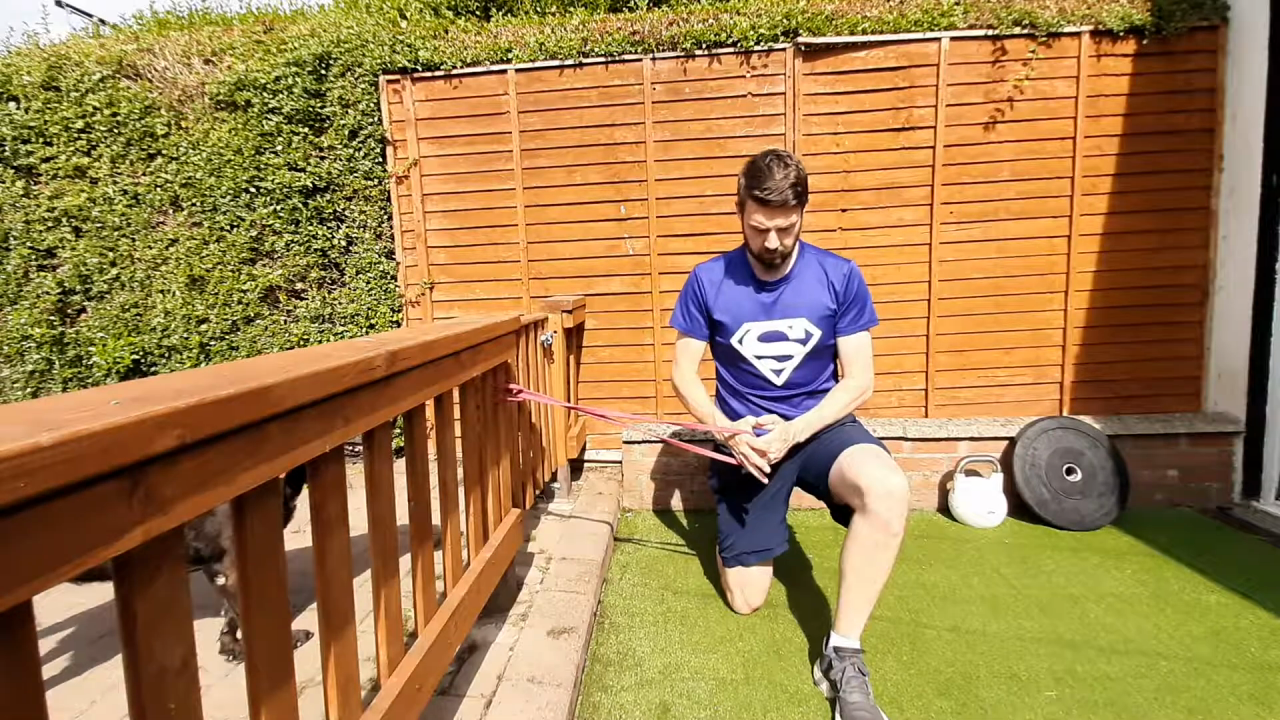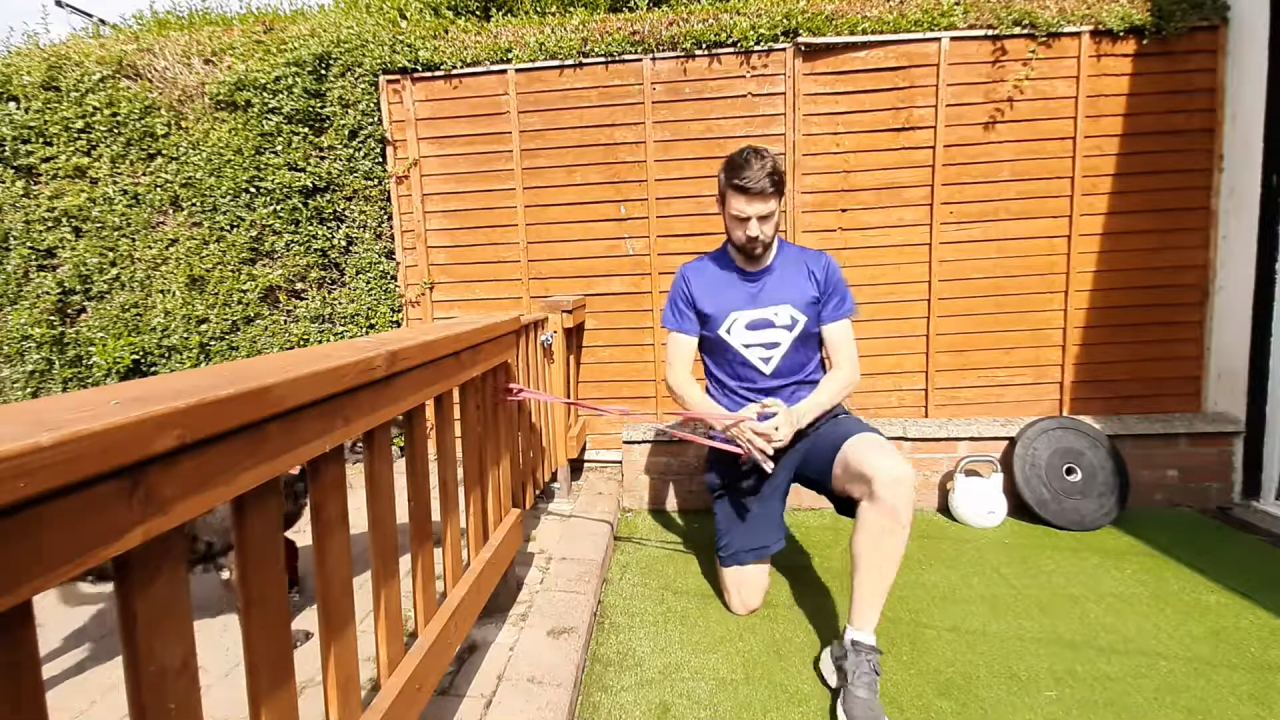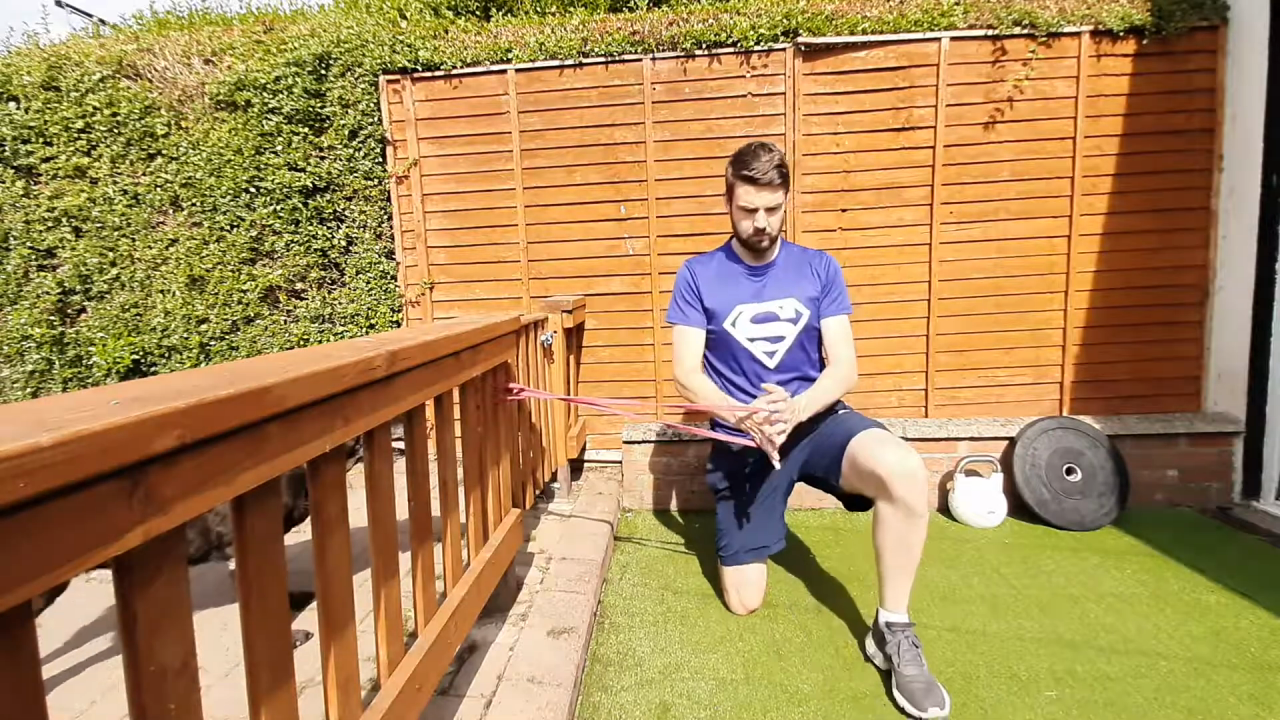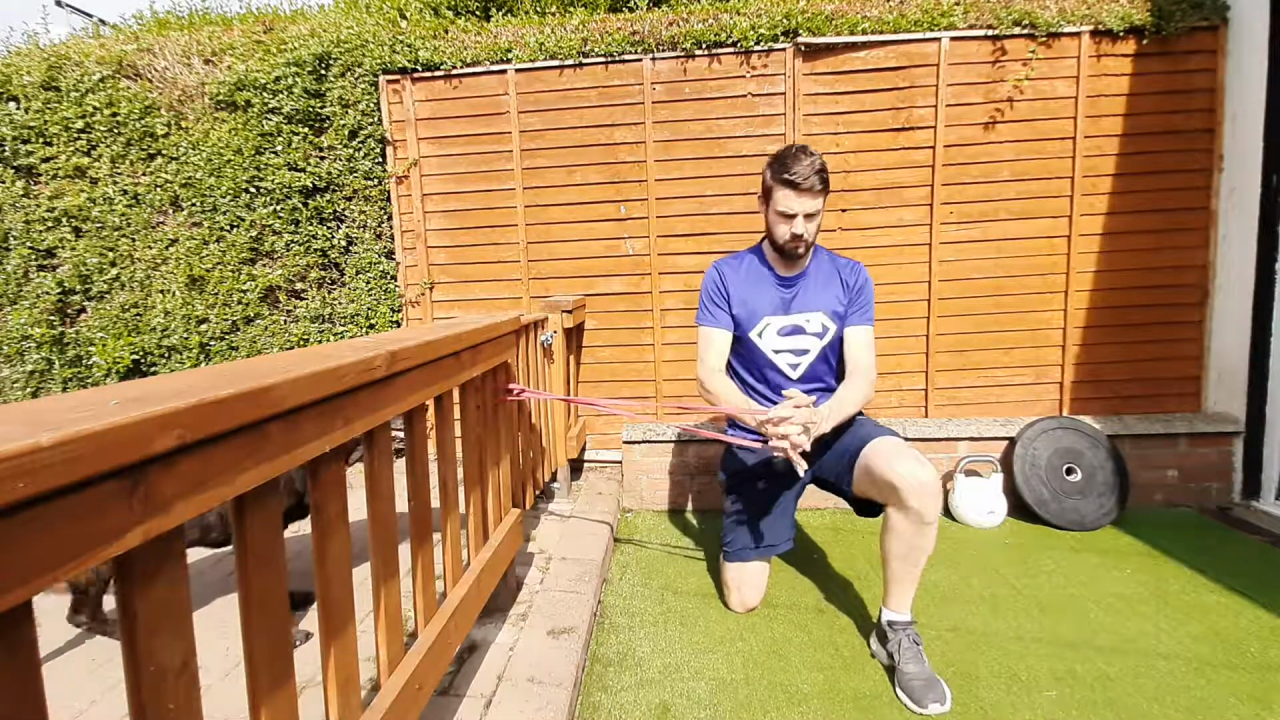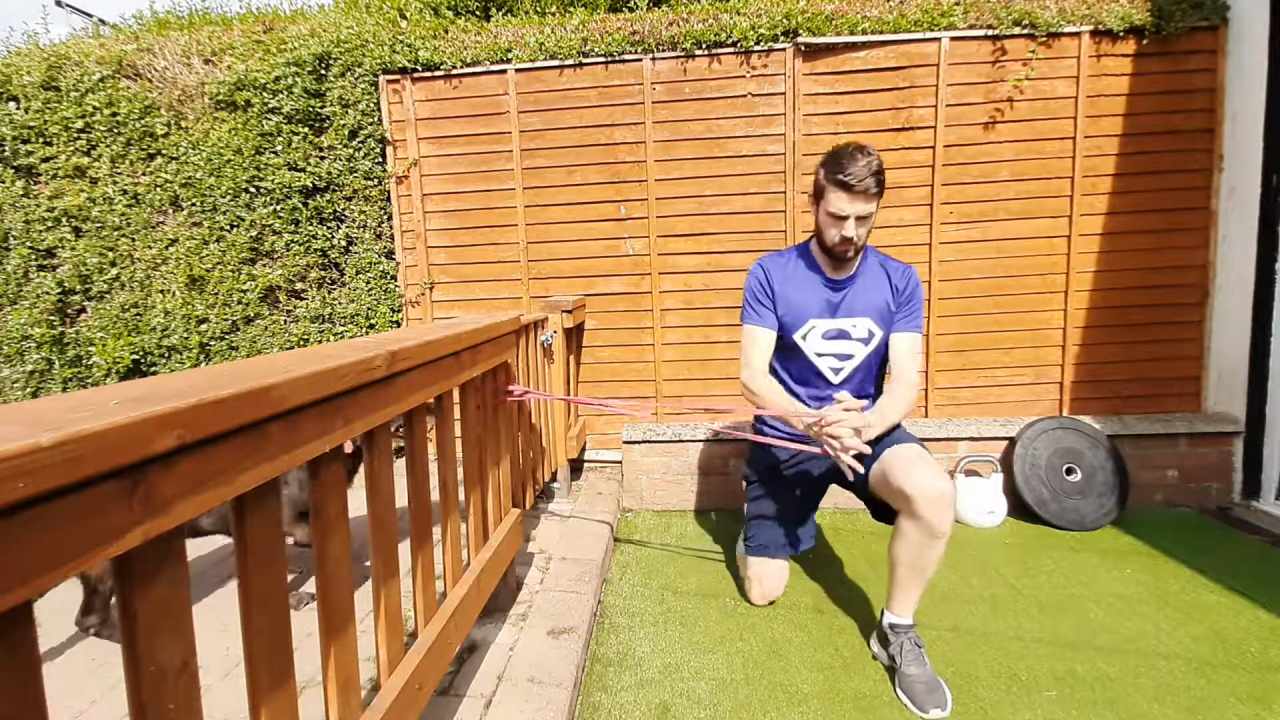
dt=0.2s
person 1, frame 1
left shoulder: (840, 277)
right shoulder: (708, 281)
left elbow: (859, 380)
right elbow: (683, 372)
left wrist: (794, 431)
right wrist: (726, 430)
left hip: (819, 426)
right hip: (745, 438)
left knee: (888, 489)
right knee: (746, 598)
left ankle: (842, 655)
right ankle: (735, 532)
person 1, frame 2
left shoulder: (819, 269)
right shoulder: (694, 279)
left elbow: (846, 369)
right elbow: (677, 374)
left wrist: (794, 418)
right wrist: (730, 423)
left hip: (814, 420)
right hip: (740, 436)
left knee: (894, 478)
right knee: (744, 600)
left ankle: (856, 649)
right ankle: (737, 526)
person 1, frame 3
left shoulder: (819, 269)
right shoulder: (698, 276)
left elbow: (844, 368)
right elbow: (685, 372)
left wrist: (795, 409)
right wrist: (742, 415)
left hip: (818, 419)
right hip: (741, 435)
left knee: (906, 475)
right knee: (743, 600)
left ankle: (894, 631)
right ankle: (739, 525)
person 1, frame 4
left shoulder: (849, 277)
right shoulder: (726, 277)
left elbow: (862, 377)
right elbow: (710, 375)
left wrist: (814, 421)
right wrist: (766, 421)
left hip: (834, 425)
right hip: (755, 440)
left knee: (920, 483)
right knee: (743, 598)
left ankle: (896, 629)
right ankle: (748, 523)
person 1, frame 5
left shoulder: (899, 280)
right shoulder: (771, 274)
left elbow: (906, 383)
right elbow: (752, 375)
left wrist: (864, 425)
right wrist: (814, 423)
left hip: (866, 426)
right hip: (786, 438)
left knee: (934, 493)
right knee: (762, 593)
left ankle: (897, 631)
right ankle: (761, 519)
